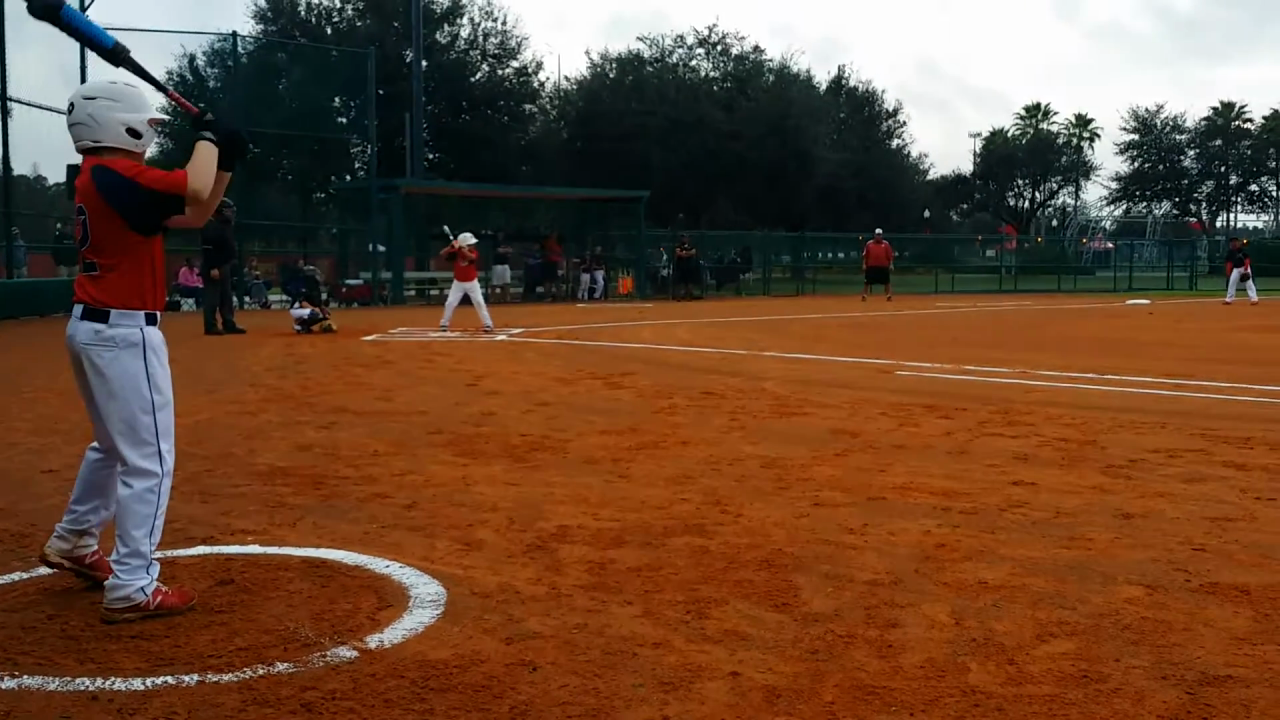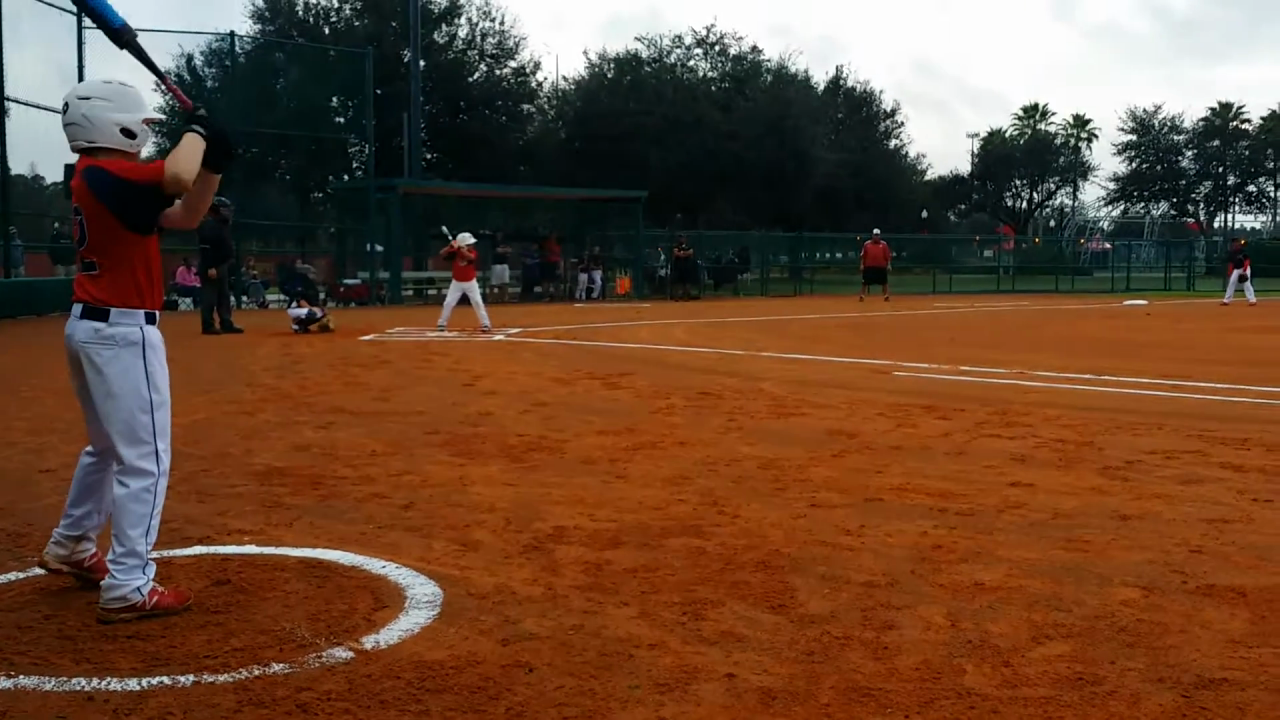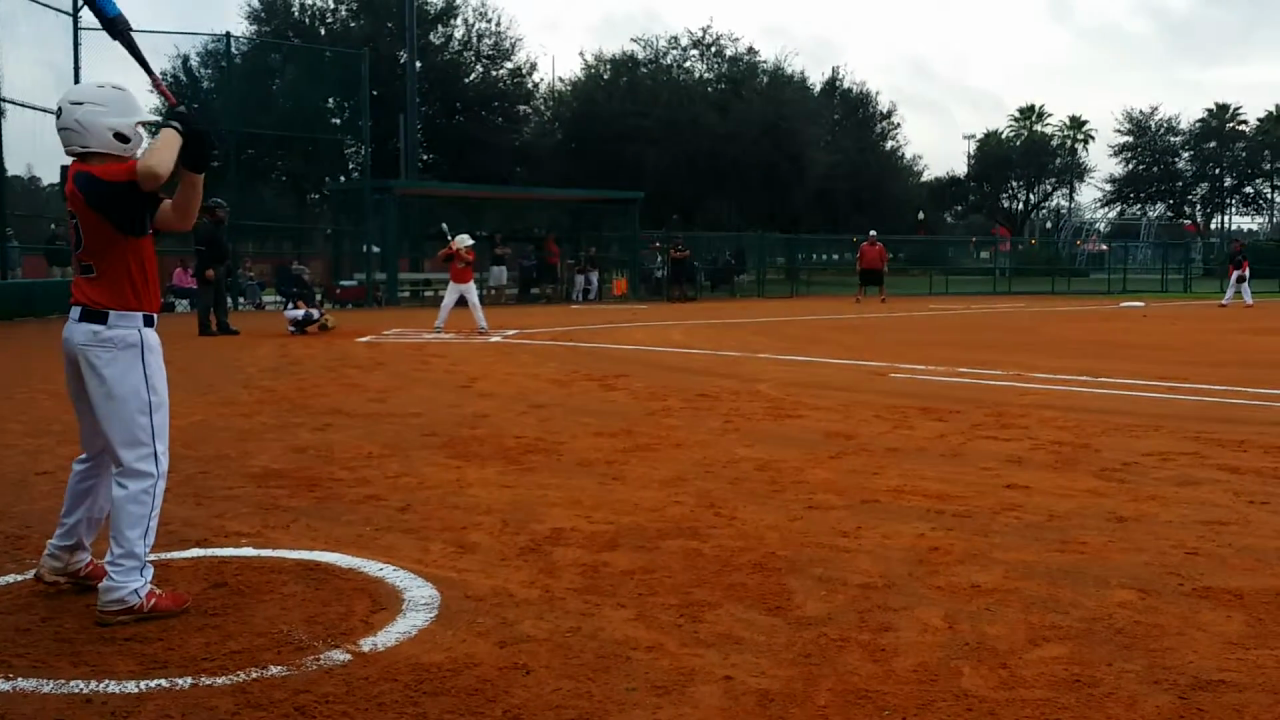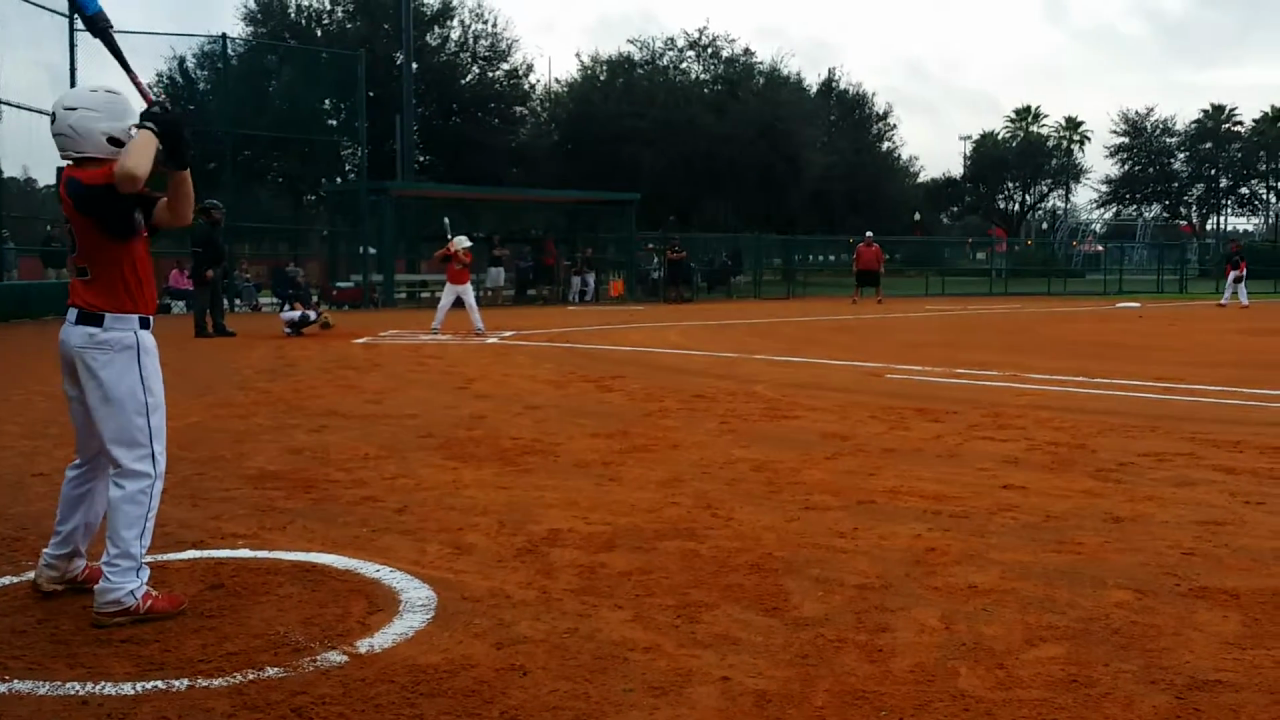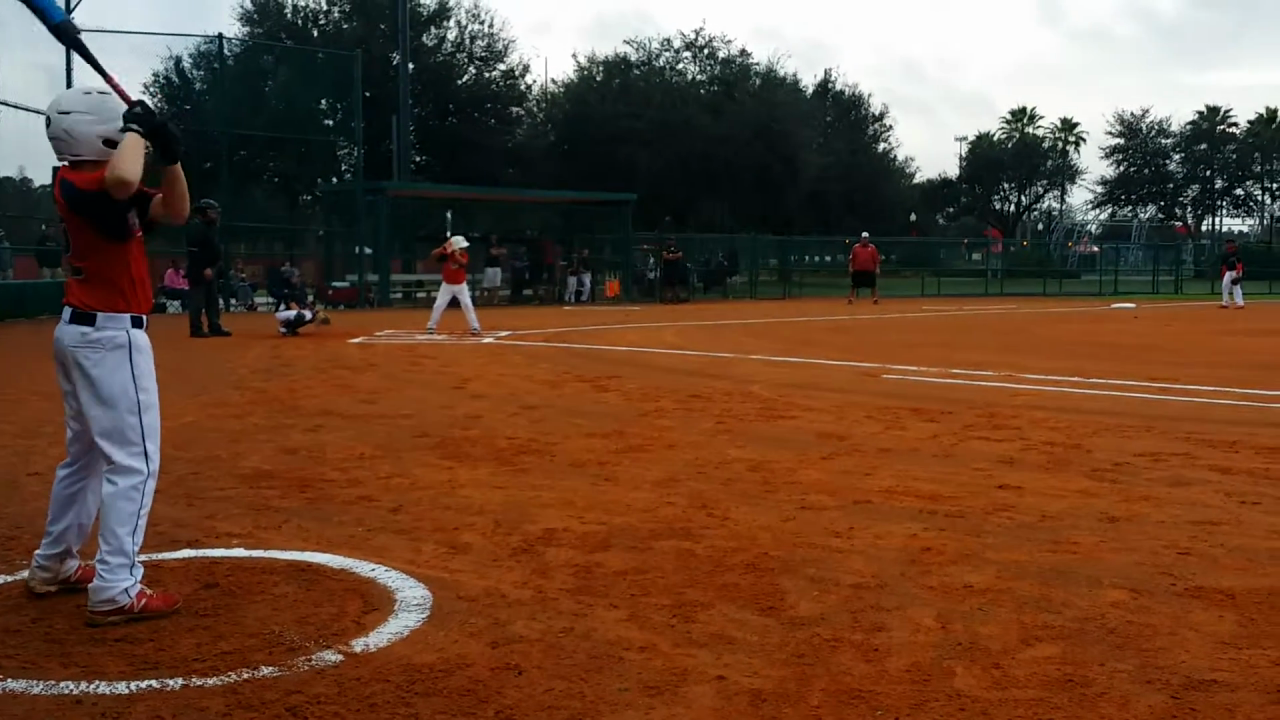
dt=0.1s
person 1, frame 1
left shoulder: (102, 176)
right shoulder: (113, 173)
left elbow: (189, 215)
right elbow: (195, 190)
left wrist: (224, 161)
right wrist: (206, 137)
left hip: (91, 326)
right hip: (123, 331)
left knee: (114, 445)
right knee: (148, 460)
left ankle: (73, 540)
right ankle: (130, 589)
person 1, frame 2
left shoulder: (102, 177)
right shoulder: (104, 173)
left elbow: (186, 217)
right elbow: (176, 176)
left wrist: (214, 162)
right wrist: (197, 129)
left hip: (89, 326)
right hip: (122, 332)
left knee: (108, 447)
right knee: (144, 459)
left ankle: (71, 547)
right ankle: (128, 589)
person 1, frame 3
left shoulder: (99, 181)
right shoulder: (94, 177)
left elbow: (178, 219)
right elbow: (153, 171)
left wrist: (195, 164)
right wrist: (177, 126)
left hip: (88, 329)
right hip: (120, 334)
left knee: (101, 451)
right knee: (142, 461)
left ankle: (64, 558)
right ankle: (125, 592)
person 1, frame 4
left shoulder: (99, 184)
right shoulder: (84, 182)
left elbow: (178, 216)
right elbow: (130, 175)
left wrist: (178, 159)
right wrist: (149, 126)
left hip: (86, 331)
right hip: (116, 336)
left knee: (94, 455)
right knee: (139, 462)
left ankle: (61, 564)
right ankle: (121, 592)
person 1, frame 5
left shoulder: (95, 186)
right shoulder: (78, 184)
left elbow: (176, 212)
right elbow: (124, 180)
left wrist: (169, 155)
right wrist: (137, 127)
left hip: (83, 330)
right hip: (109, 335)
left knee: (85, 454)
right knee: (132, 460)
left ankle: (53, 565)
right ankle: (114, 591)
